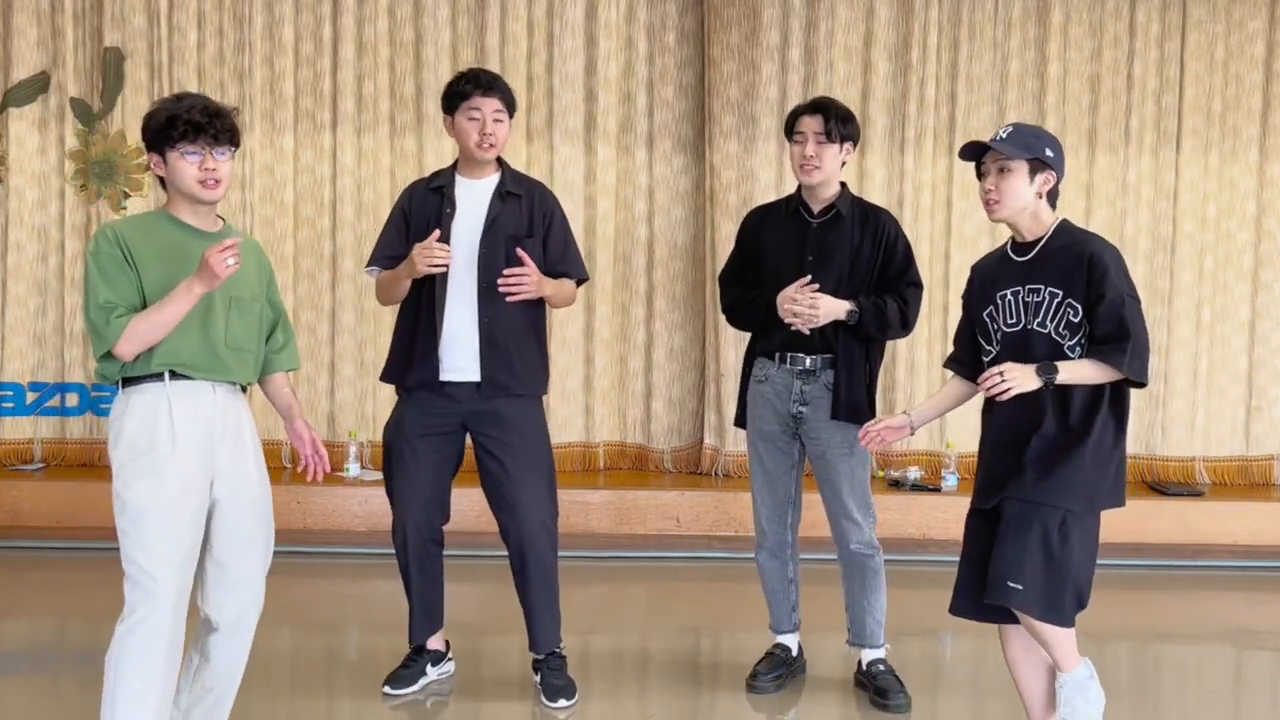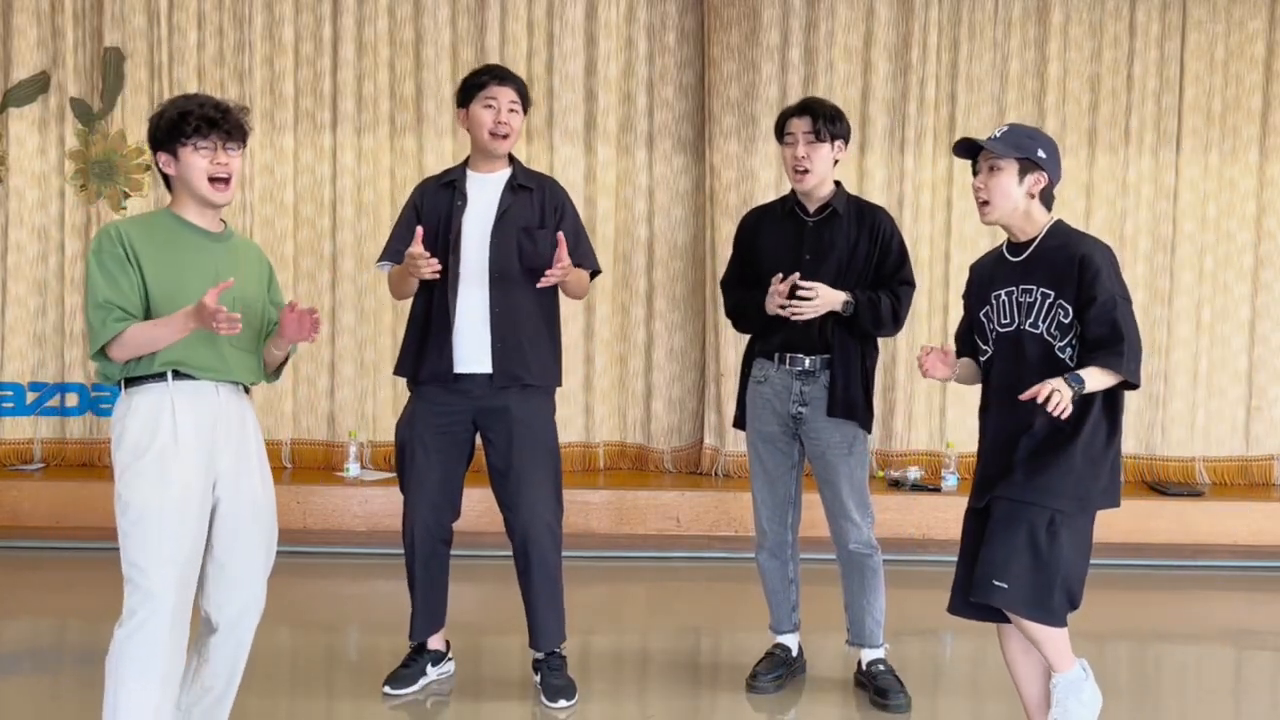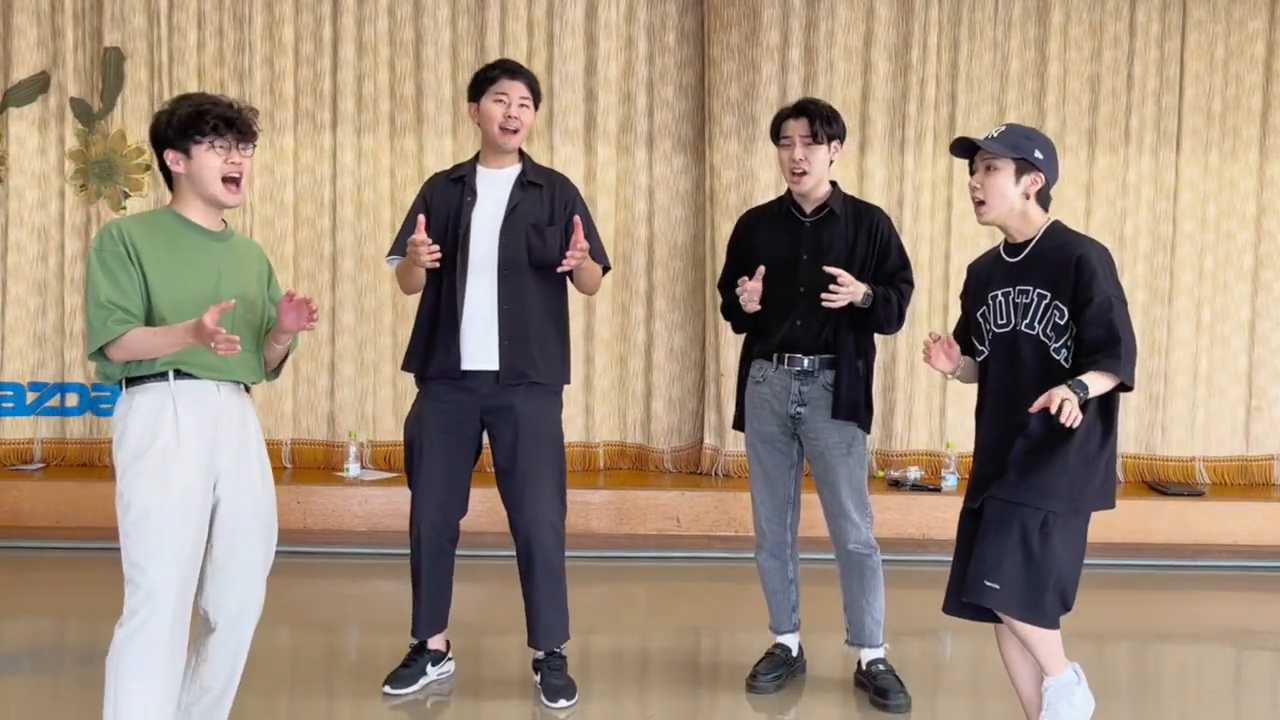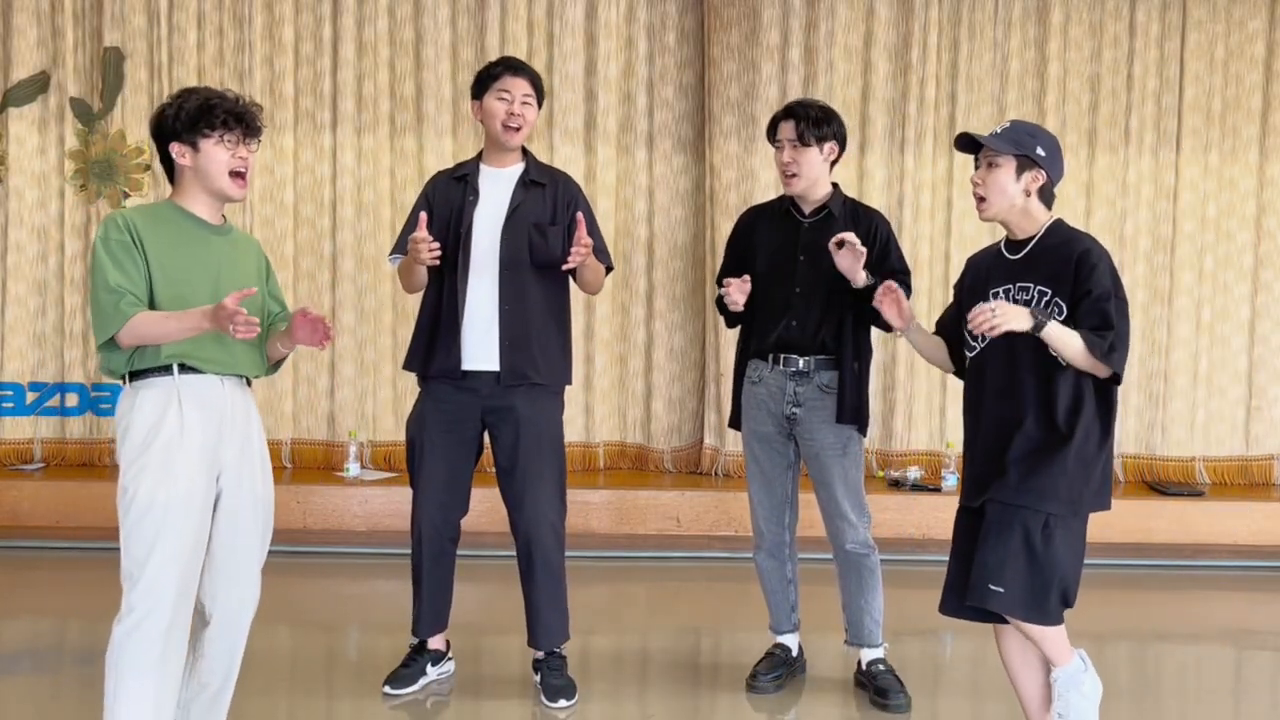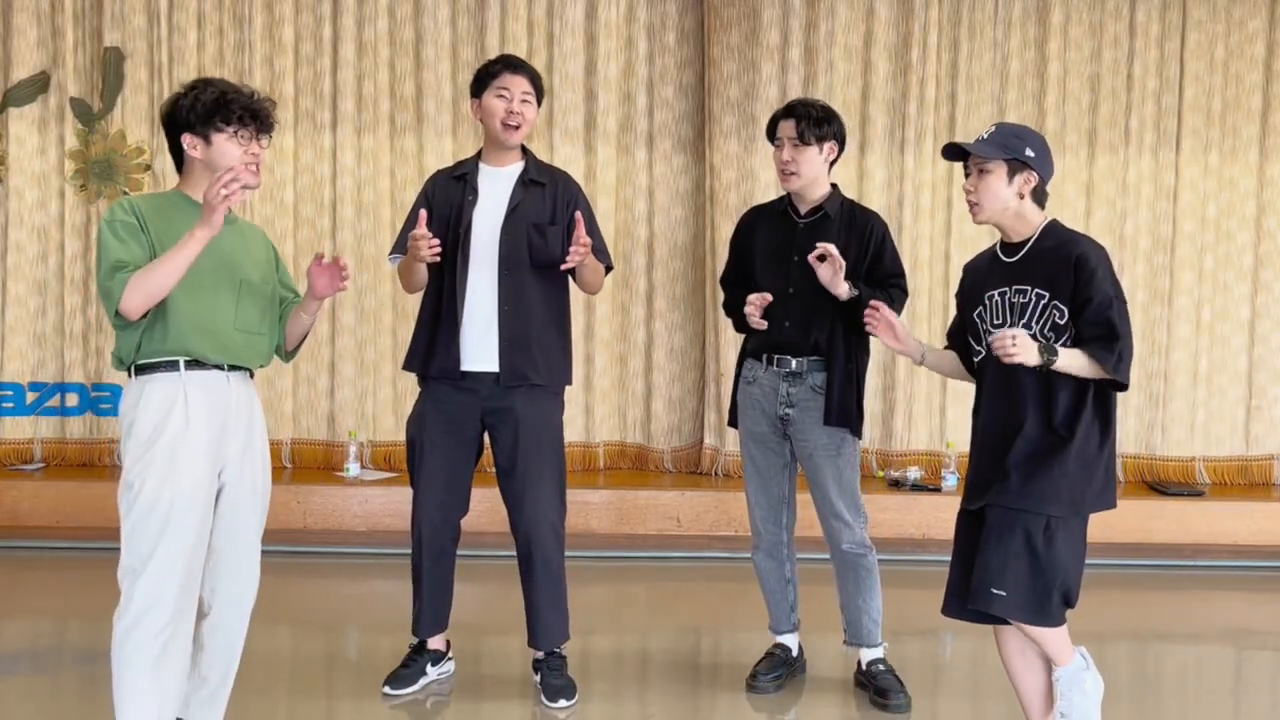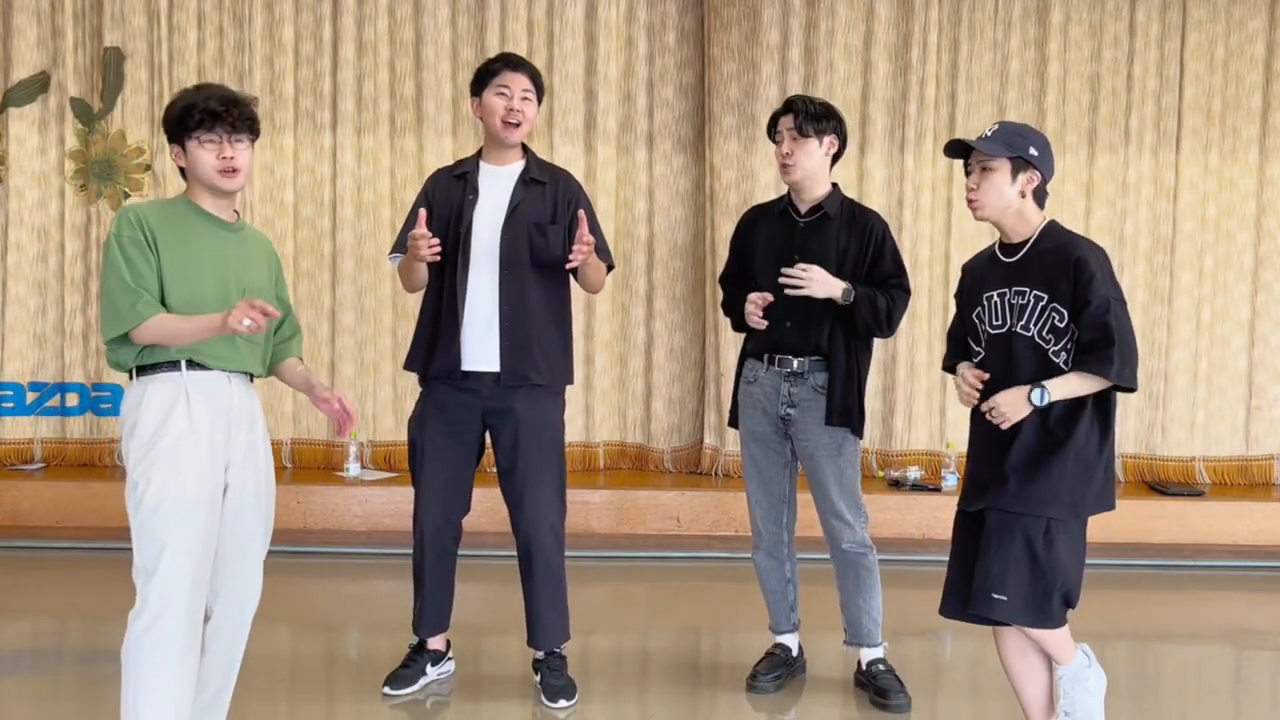
dt=0.4s
person 1, frame 1
left shoulder: (534, 200)
right shoulder: (419, 198)
left elbow: (570, 288)
right elbow: (384, 292)
left wrist: (540, 285)
right wrist: (410, 267)
left hip: (509, 389)
right hip: (428, 388)
left knee: (532, 521)
right knee: (413, 519)
left ankle: (548, 654)
right ankle: (429, 647)
person 1, frame 2
left shoulder: (545, 194)
right shoulder: (431, 194)
left elbow: (582, 285)
right elbow: (396, 287)
left wrist: (564, 272)
right wrist: (412, 268)
left hip: (520, 383)
right hip: (440, 380)
left knee: (535, 518)
right knee: (424, 516)
left ankle: (549, 654)
right ankle: (430, 646)
person 1, frame 3
left shoulder: (555, 191)
right shoulder: (442, 189)
left elbow: (591, 283)
right elbow: (406, 283)
left wrist: (580, 261)
right wrist: (414, 259)
left hip: (527, 381)
right hip: (447, 377)
left knee: (539, 518)
right knee: (431, 514)
left ankle: (549, 654)
right ankle: (431, 646)
person 1, frame 4
left shoulder: (558, 190)
right shoulder: (445, 188)
left elbow: (595, 283)
right elbow: (410, 283)
left wrist: (584, 260)
right wrist: (416, 258)
left hip: (528, 380)
right hip: (449, 377)
left knee: (539, 519)
right knee: (432, 514)
left ankle: (549, 654)
right ankle: (431, 646)
person 1, frame 5
left shoulder: (558, 189)
right shoulder: (444, 186)
left elbow: (595, 283)
right elbow: (410, 282)
left wrist: (583, 260)
right wrist: (416, 256)
left hip: (529, 381)
right hip: (449, 378)
left knee: (539, 520)
right knee: (432, 514)
left ankle: (550, 654)
right ankle: (431, 646)
person 1, frame 6
left shoulder: (559, 188)
right shoulder: (444, 185)
left elbow: (596, 282)
right elbow: (411, 282)
left wrist: (585, 259)
right wrist: (415, 256)
left hip: (529, 380)
right hip: (449, 376)
left knee: (540, 520)
right knee: (434, 514)
left ankle: (549, 654)
right ankle: (432, 646)
person 2, frame 1
left shoulder: (249, 252)
right shoulder: (120, 239)
left elbow: (269, 351)
right elbow: (123, 342)
left wrist: (295, 418)
right wrist: (198, 282)
left hip: (233, 420)
right hip: (158, 415)
left knee: (239, 596)
right knee: (158, 594)
person 2, frame 2
left shoulder: (251, 256)
right shoulder: (124, 238)
right elbow: (117, 342)
left wrist: (286, 337)
right wrist: (193, 319)
left hip: (237, 420)
right hip: (161, 415)
left knee: (241, 595)
right knee: (159, 594)
person 2, frame 3
left shoulder: (251, 256)
right shoulder: (126, 236)
right elbow: (116, 342)
left wrist: (283, 332)
right wrist: (192, 333)
left hip: (238, 419)
right hip: (162, 414)
left knee: (240, 595)
right knee: (159, 592)
person 2, frame 4
left shoulder: (248, 249)
right shoulder: (129, 227)
right elbow: (125, 326)
left wrist: (291, 336)
right wrist: (208, 317)
left hip: (240, 413)
right hip: (165, 407)
left knee: (235, 591)
right knee: (159, 588)
person 2, frame 5
left shoulder: (255, 239)
right shoulder: (135, 214)
left elbow: (284, 339)
right elbow: (131, 300)
left wrist: (314, 298)
right wrist: (204, 227)
left hip: (242, 405)
right hip: (170, 400)
left knee: (233, 584)
right knee: (161, 581)
person 2, frame 6
left shoulder: (260, 247)
right shoulder: (140, 223)
right elbow: (135, 323)
left wrist: (316, 389)
right wrist: (218, 322)
left hip: (243, 409)
right hip: (171, 403)
left knee: (237, 586)
right knee: (172, 584)
person 3, frame 1
left shoulder: (876, 226)
right shoulder: (762, 223)
left elbow: (904, 309)
right elbow: (731, 300)
left wrist: (844, 309)
right wrist: (775, 304)
left hip: (837, 388)
right hip: (770, 384)
left knee: (855, 530)
right knee: (772, 525)
left ankle: (872, 657)
right ankle: (786, 644)
person 3, frame 2
left shoulder: (871, 223)
right shoulder: (759, 224)
left elbow: (895, 307)
right elbow: (733, 303)
left wrist: (841, 300)
right wrist: (764, 304)
left hip: (836, 387)
right hip: (768, 384)
left knee: (854, 530)
right knee: (772, 525)
left ankle: (871, 657)
right ankle: (786, 644)
person 3, frame 3
left shoulder: (868, 222)
right shoulder: (755, 224)
left elbow: (897, 307)
right elbow: (730, 310)
left wrist: (862, 294)
right wrist: (744, 304)
left hip: (835, 387)
right hip: (767, 385)
left knee: (853, 529)
right knee: (771, 526)
left ankle: (871, 657)
right ankle: (786, 644)
person 3, frame 4
left shoulder: (865, 225)
right shoulder: (756, 223)
right elbow: (731, 306)
left wrist: (861, 279)
right wrist: (732, 302)
left hip: (830, 389)
right hip: (763, 385)
left knee: (850, 529)
right knee: (770, 526)
left ankle: (871, 657)
right ankle: (786, 643)
person 3, frame 5
left shoulder: (861, 226)
right shoulder: (755, 223)
left elbow: (890, 314)
right elbow: (731, 294)
left wrist: (843, 290)
right wrist: (745, 310)
left hip: (824, 389)
right hip: (758, 385)
left knee: (846, 528)
right knee: (767, 525)
left ankle: (871, 657)
right ankle: (786, 644)
person 3, frame 6
left shoulder: (863, 225)
right shoulder: (756, 223)
left elbow: (891, 312)
right elbow: (730, 294)
left wrist: (839, 289)
right wrist: (745, 309)
left hip: (826, 389)
right hip: (760, 385)
left knee: (847, 528)
right knee: (768, 526)
left ankle: (871, 657)
right ankle: (786, 644)
person 4, frame 1
left shoulder: (1093, 258)
right shoulder: (987, 272)
left elbow: (1125, 358)
left wrist: (1042, 372)
right wrist: (912, 419)
left hip: (1071, 460)
right hip: (1003, 460)
left knee: (1027, 585)
right knee: (1002, 602)
person 4, frame 2
left shoulder: (1086, 259)
right shoulder: (986, 272)
left elbow: (1120, 360)
left wrist: (1071, 384)
right wrist: (951, 367)
left hip: (1065, 460)
right hip: (1001, 458)
left knee: (1017, 584)
right knee: (1002, 602)
person 4, frame 3
left shoulder: (1083, 260)
right shoulder: (983, 272)
left elbow: (1117, 362)
left wrist: (1076, 390)
right wrist: (953, 364)
left hip: (1061, 462)
right hip: (997, 458)
left knee: (1010, 587)
right knee: (1003, 603)
person 4, frame 4
left shoulder: (1082, 257)
right shoulder: (981, 267)
left elbow: (1106, 357)
right elbow: (956, 357)
left wrist: (1033, 322)
right wrist: (908, 328)
left hip: (1056, 460)
right hip: (991, 459)
left knee: (1016, 590)
right knee: (993, 602)
person 4, frame 5
left shoulder: (1080, 258)
right shoulder: (980, 271)
left elbow: (1112, 361)
left wrist: (1044, 354)
right wrist: (912, 348)
left hip: (1057, 463)
right hip: (994, 462)
left knee: (1016, 594)
right knee: (998, 606)
left ankle: (1073, 670)
person 4, frame 6
left shoulder: (1080, 261)
right shoulder: (977, 271)
left elbow: (1115, 363)
left wrist: (1037, 394)
right wrist: (965, 378)
left hip: (1056, 465)
right hip: (991, 463)
left knee: (1017, 599)
right knee: (997, 608)
left ankle: (1077, 670)
